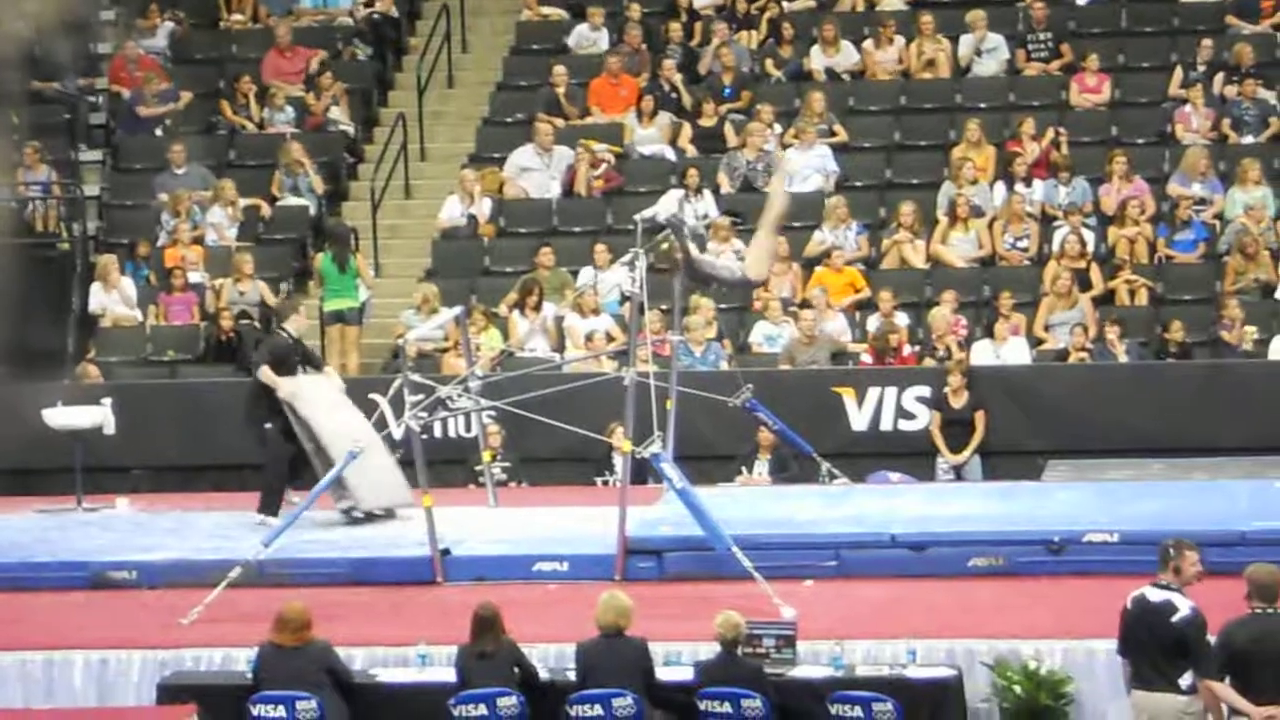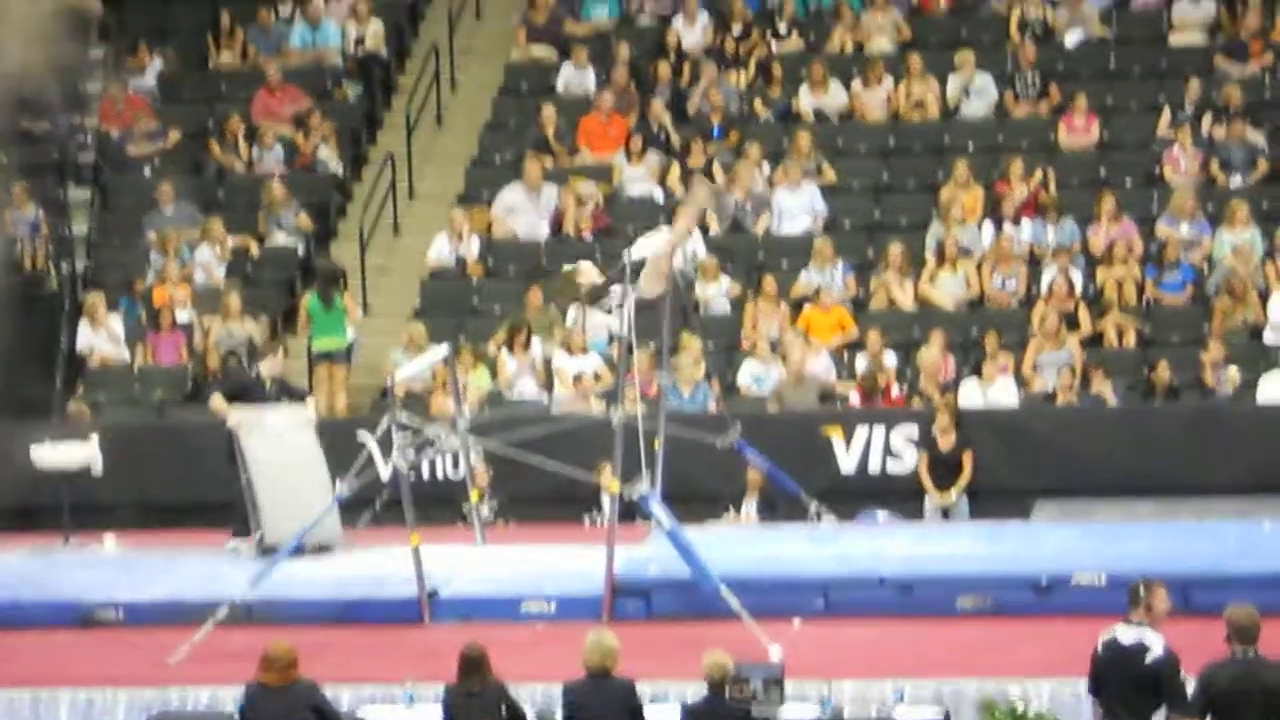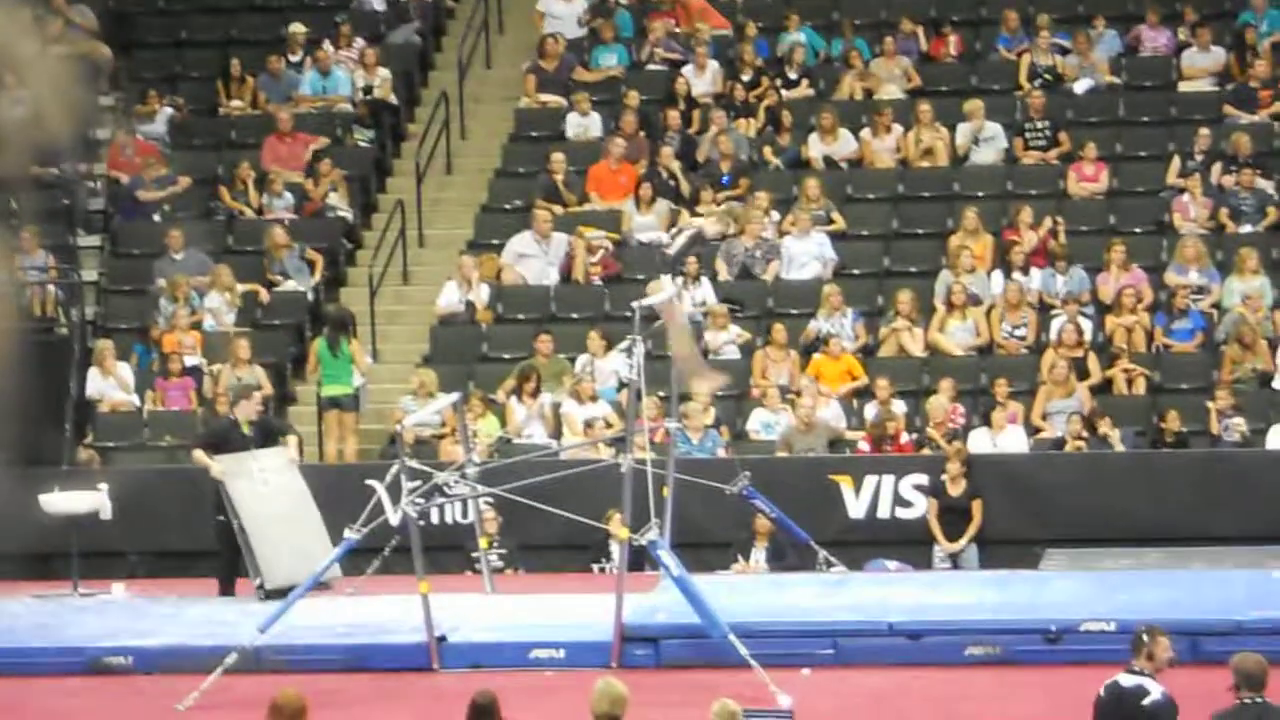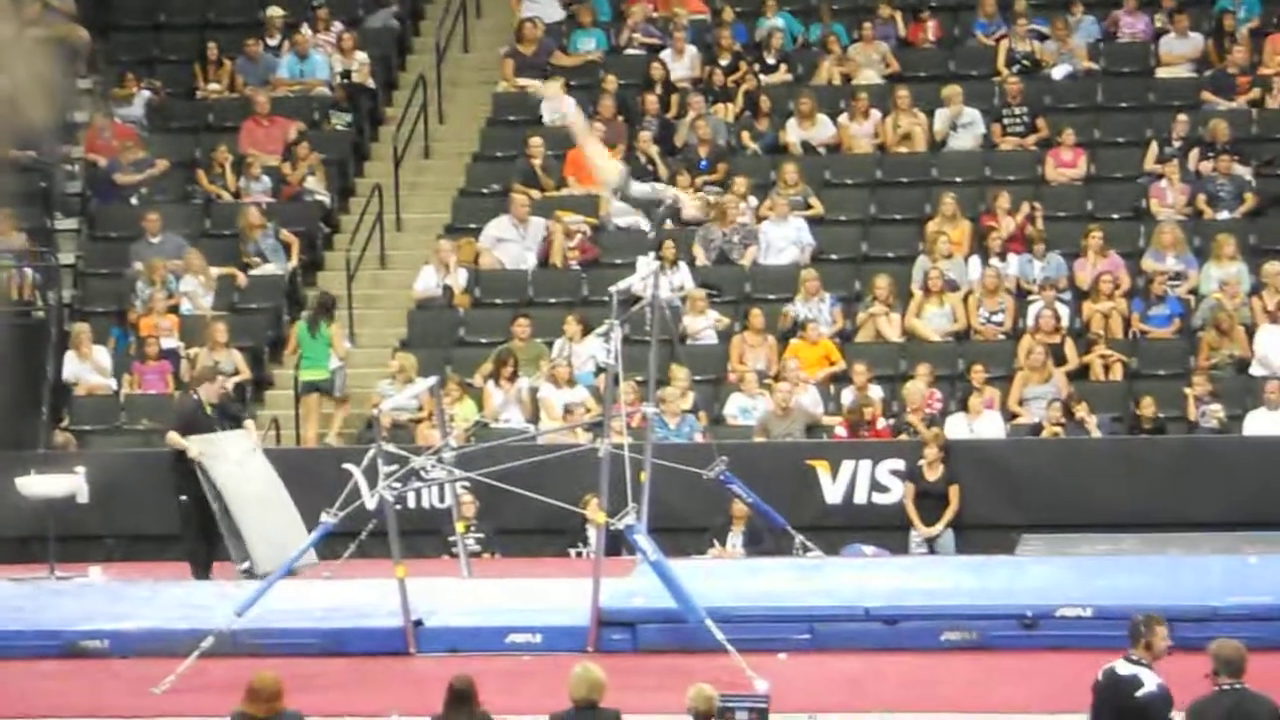
dt=0.4s
person 1, frame 1
left shoulder: (296, 343)
right shoulder: (276, 343)
left elbow: (317, 363)
right elbow: (259, 366)
left wrist: (334, 377)
right wrist: (278, 384)
left hip: (285, 409)
right hip: (267, 411)
left knee: (300, 449)
right knee: (278, 458)
left ankle: (279, 494)
right ankle: (267, 512)
person 1, frame 2
left shoulder: (278, 383)
right shoulder: (245, 380)
left elbow: (305, 396)
right elbow: (214, 398)
left wrist: (310, 408)
right wrist: (228, 413)
right ankle: (240, 535)
person 1, frame 3
left shoulder: (262, 422)
right shoulder: (221, 427)
left elbow: (288, 431)
right elbow: (196, 451)
left wrist: (291, 447)
right wrist: (210, 464)
right knee: (229, 544)
right ankle: (226, 593)
person 1, frame 4
left shoulder: (219, 403)
right shoulder: (186, 406)
left elbow: (241, 416)
right elbow: (169, 435)
left wrist: (251, 431)
right wrist: (187, 446)
right hip: (189, 475)
left knee: (212, 524)
right knee: (193, 526)
left ankle: (206, 572)
right ankle: (200, 576)
